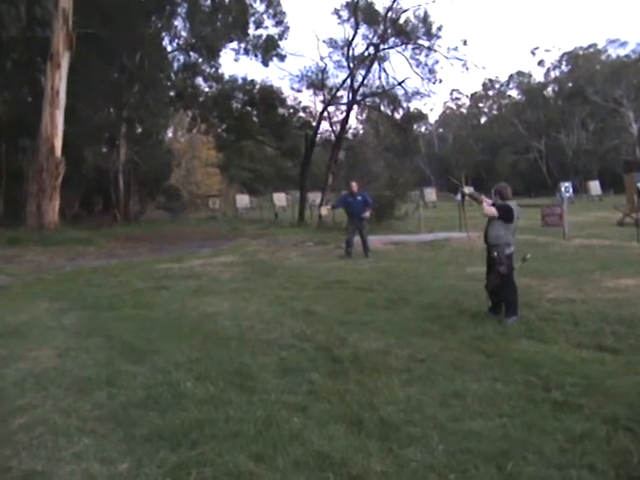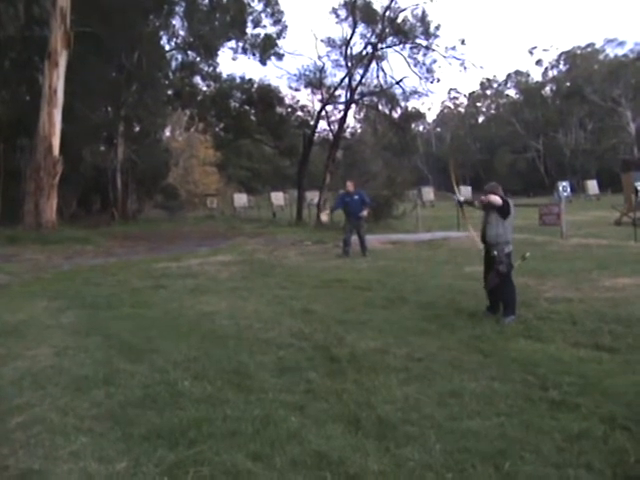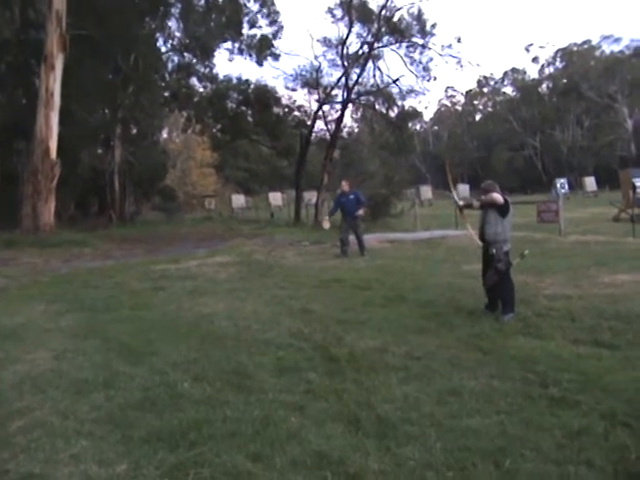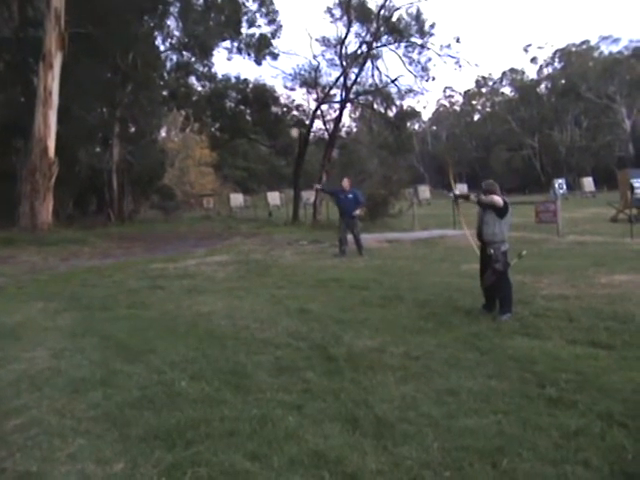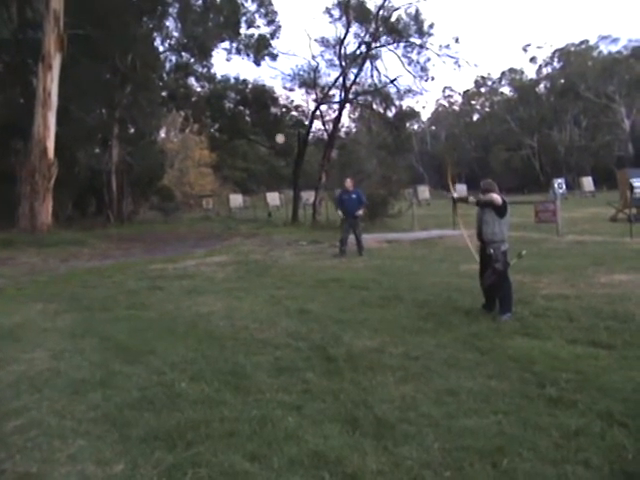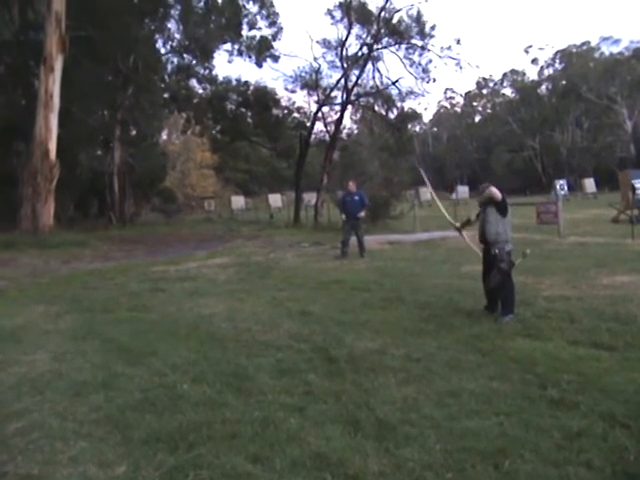
dt=0.5s
person 1, frame 1
left shoulder: (508, 208)
right shoulder: (500, 206)
left elbow: (486, 212)
right elbow: (486, 202)
left wrist: (483, 202)
right wrist: (471, 194)
left hip: (503, 251)
right hip: (494, 250)
left knee: (506, 282)
right knee: (492, 281)
left ankle: (512, 313)
right ankle: (496, 308)
person 1, frame 2
left shoulder: (504, 204)
right shoulder: (491, 205)
left elbow: (492, 199)
right elbow: (479, 204)
left wrist: (484, 199)
right wrist: (465, 201)
left hip: (501, 250)
right hip: (490, 248)
left knee: (504, 281)
right knee: (490, 280)
left ankle: (509, 313)
right ankle: (494, 307)
person 1, frame 3
left shoulder: (502, 203)
right shoulder: (489, 204)
left elbow: (495, 196)
right elbow: (477, 204)
left wrist: (484, 199)
right wrist: (464, 204)
left hip: (499, 248)
right hip: (488, 247)
left knee: (503, 279)
right knee: (488, 278)
left ankle: (508, 310)
right ankle: (492, 305)
person 1, frame 4
left shoulder: (502, 204)
right shoulder: (486, 202)
left elbow: (495, 199)
right elbow: (473, 197)
left wrist: (483, 199)
right wrist: (460, 196)
left hip: (498, 248)
right hip: (486, 246)
left knee: (501, 279)
right knee: (486, 278)
left ankle: (506, 311)
right ankle: (490, 305)
person 1, frame 5
left shoulder: (500, 203)
right shoulder: (485, 203)
left elbow: (493, 197)
right elbow: (473, 200)
left wrist: (480, 199)
left hip: (497, 248)
right hip: (486, 246)
left knee: (501, 279)
right knee: (485, 277)
left ankle: (506, 311)
right ankle: (489, 305)
person 1, frame 6
left shoulder: (500, 203)
right shoulder: (486, 207)
left elbow: (492, 191)
right elbow: (476, 218)
left wrist: (482, 200)
right wrist: (462, 225)
left hip: (501, 248)
right hip: (488, 248)
left knee: (504, 280)
right knee: (488, 279)
left ankle: (508, 312)
right ankle: (492, 306)
